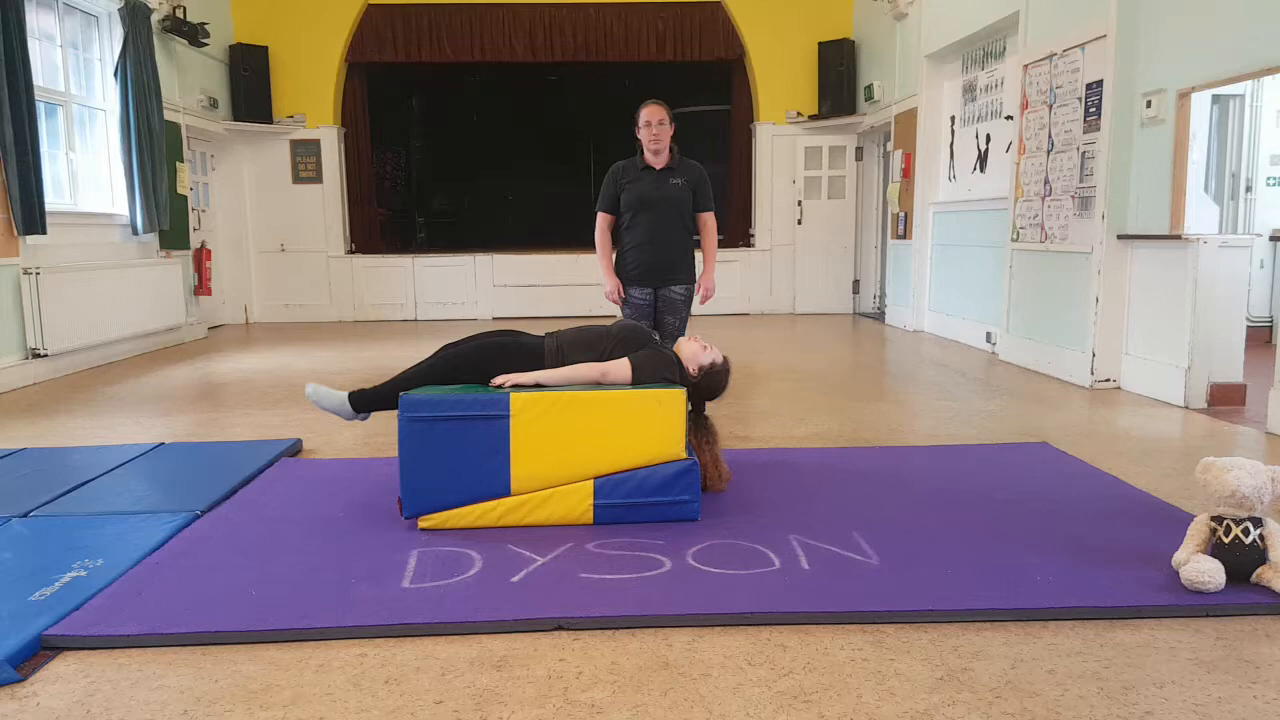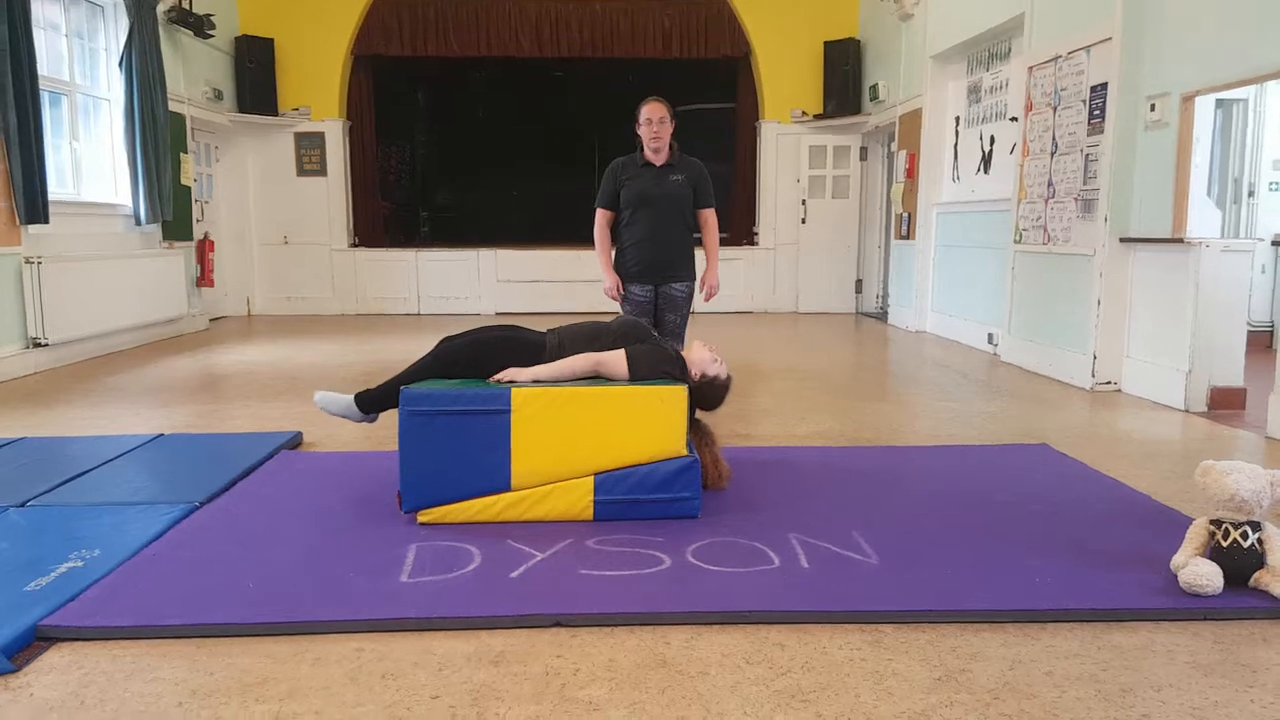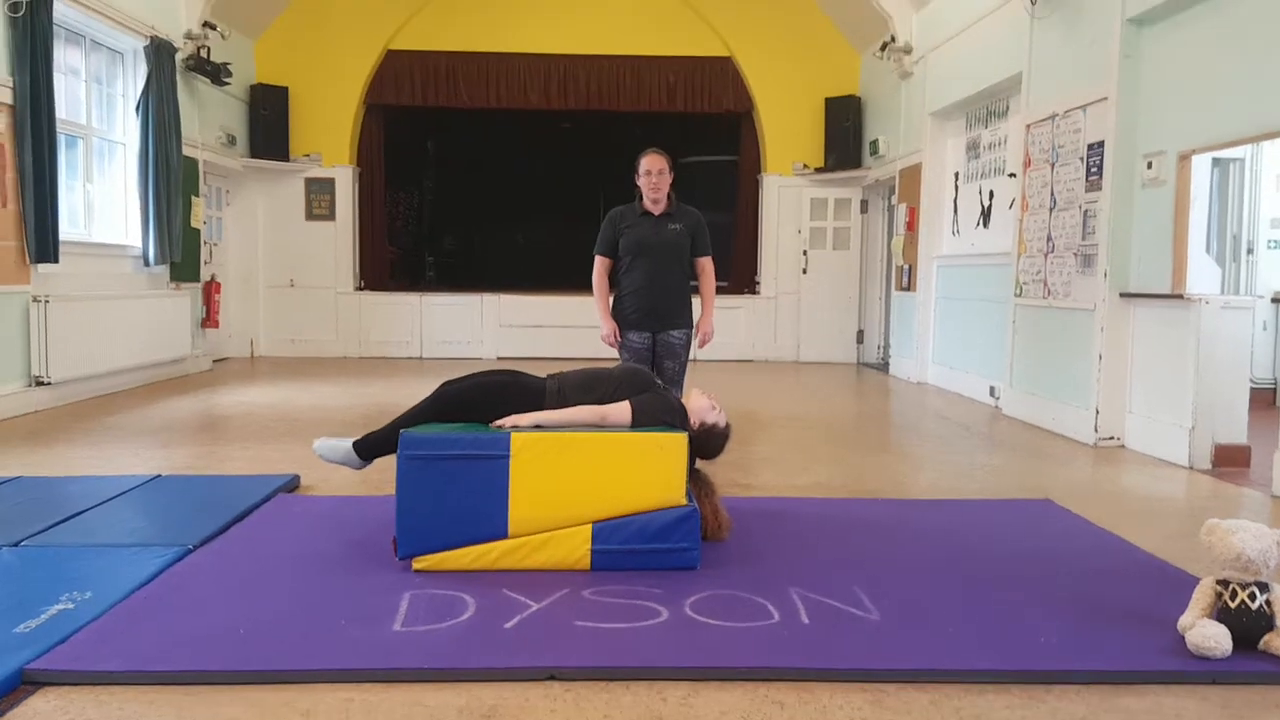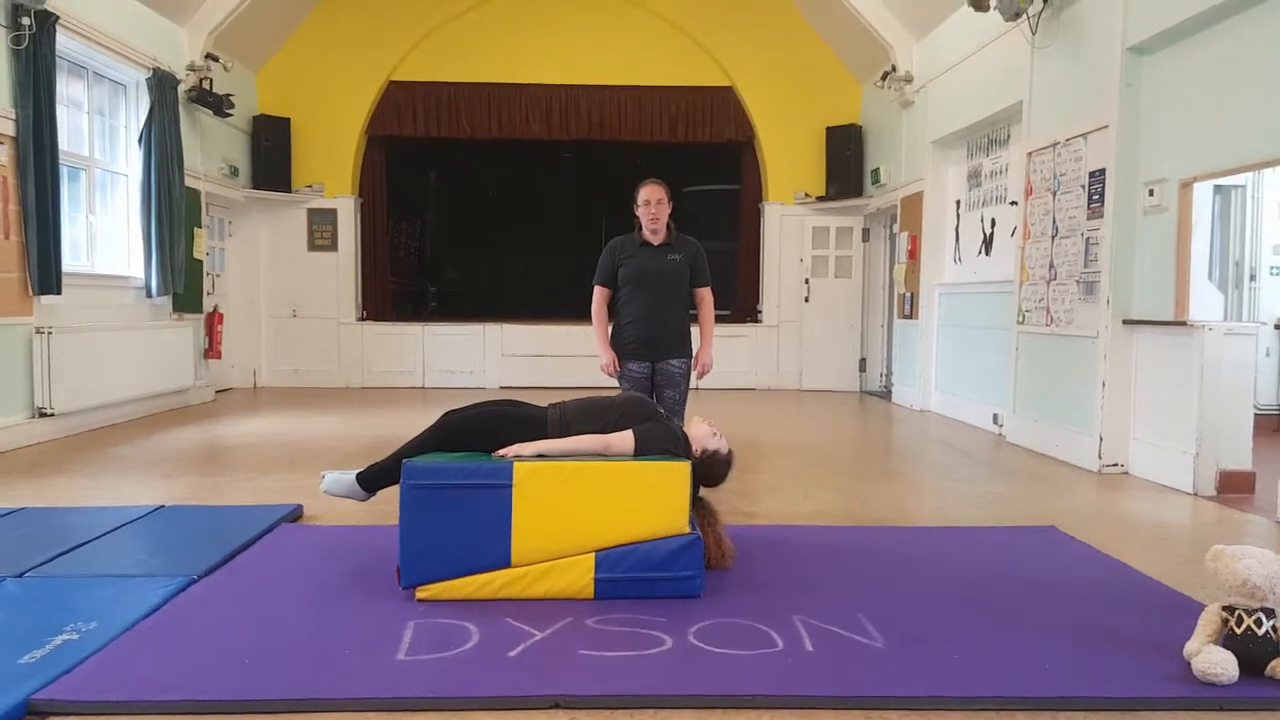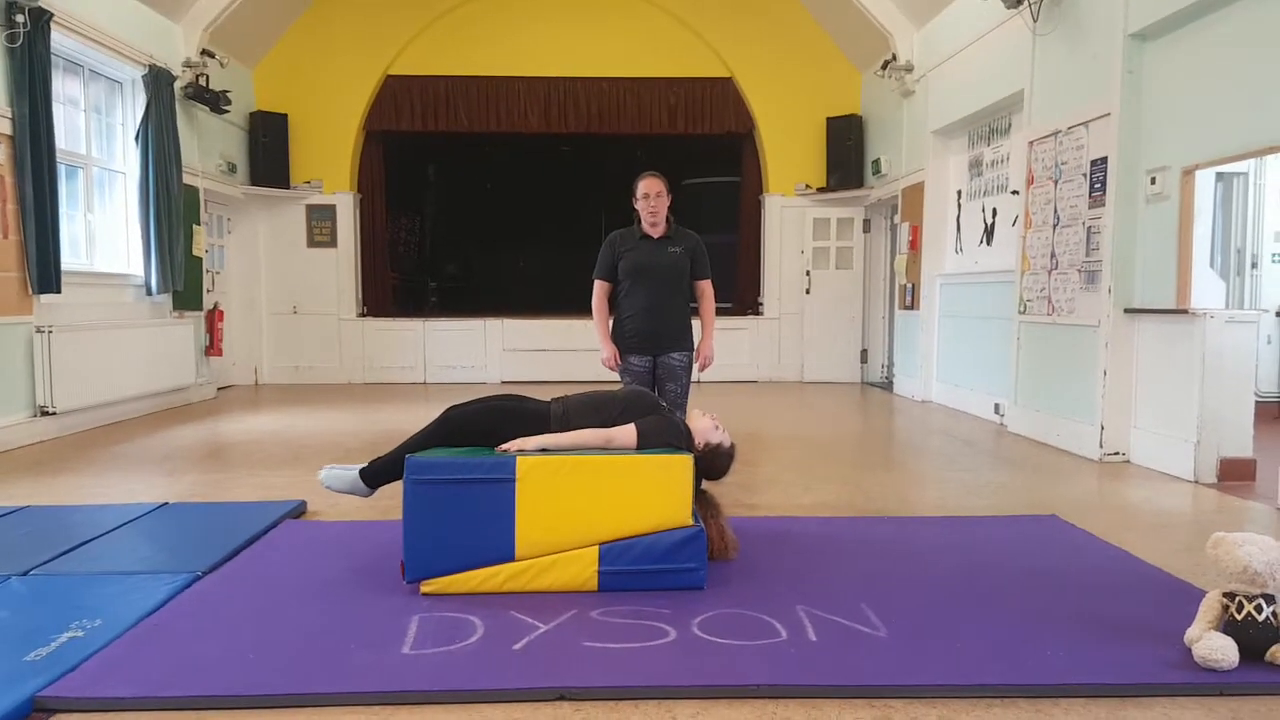
dt=0.5s
person 1, frame 1
left shoulder: (664, 366)
right shoulder: (659, 352)
left elbow: (601, 374)
left wrist: (531, 377)
left hip: (542, 362)
right hip: (544, 346)
left knee: (449, 366)
right knee: (450, 354)
left ankle: (357, 404)
right ankle: (361, 401)
person 1, frame 2
left shoulder: (663, 363)
right shoulder: (665, 353)
left elbow: (596, 363)
left wrist: (530, 373)
left hip: (543, 358)
right hip: (546, 345)
left knee: (449, 358)
right knee: (451, 347)
left ankle: (365, 404)
right ankle: (371, 402)
person 1, frame 3
left shoulder: (667, 411)
right shoulder: (664, 399)
left elbow: (600, 415)
left wrist: (532, 418)
left hip: (544, 404)
right hip: (546, 389)
left knee: (449, 401)
right knee: (451, 391)
left ankle: (362, 451)
right ankle: (367, 445)
person 1, frame 4
left shoulder: (669, 440)
right shoulder: (667, 427)
left elbow: (603, 444)
left wrist: (534, 448)
left hip: (546, 433)
right hip: (547, 418)
left knee: (451, 431)
right knee: (453, 421)
left ankle: (365, 483)
right ankle: (368, 478)
person 1, frame 5
left shoulder: (672, 434)
right shoulder: (669, 421)
left elbow: (607, 438)
left wrist: (538, 441)
left hip: (547, 427)
right hip: (549, 412)
left knee: (453, 426)
right knee: (455, 418)
left ankle: (368, 479)
right ankle: (375, 471)
person 2, frame 1
left shoulder: (693, 173)
right shoulder: (619, 173)
left elbow: (707, 225)
right elbow: (603, 227)
left wrist: (708, 272)
right wrist: (608, 274)
left hip: (678, 280)
right hip: (633, 280)
left knee: (672, 349)
person 2, frame 2
left shoulder: (693, 169)
right shoulder: (619, 169)
left elbow: (708, 220)
right elbow: (602, 223)
left wrist: (712, 268)
right wrist: (607, 271)
left hip: (678, 277)
right hip: (633, 277)
left knee: (672, 347)
person 2, frame 3
left shoulder: (691, 218)
right shoulder: (618, 218)
left elbow: (705, 269)
right elbow: (600, 270)
left wrist: (707, 315)
right wrist: (604, 317)
left hip: (676, 324)
right hip: (631, 323)
left knee: (671, 394)
person 2, frame 4
left shoulder: (690, 249)
right shoulder: (617, 248)
left elbow: (704, 299)
right elbow: (600, 300)
left wrist: (706, 346)
right wrist: (604, 348)
left hip: (675, 354)
right hip: (630, 353)
person 2, frame 5
left shoulder: (690, 242)
right shoulder: (617, 242)
left elbow: (704, 292)
right elbow: (600, 294)
left wrist: (707, 339)
right wrist: (605, 341)
left hip: (676, 347)
right hip: (631, 347)
left knee: (674, 416)
